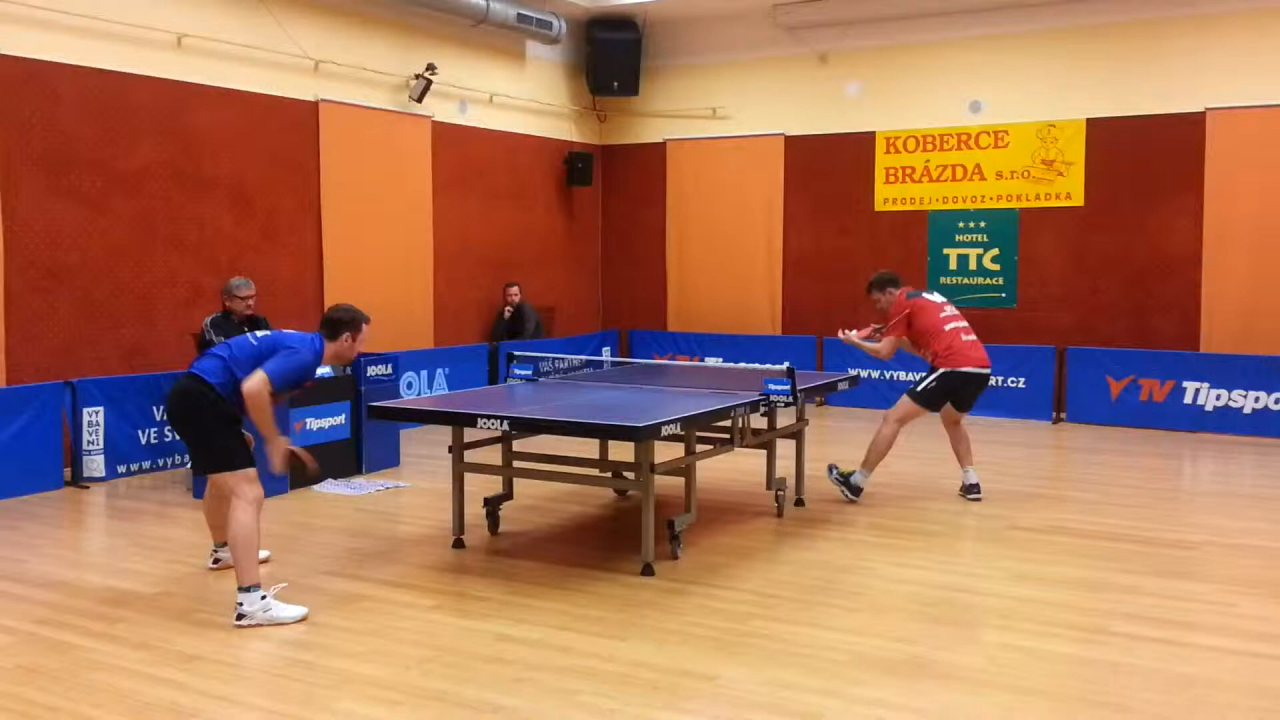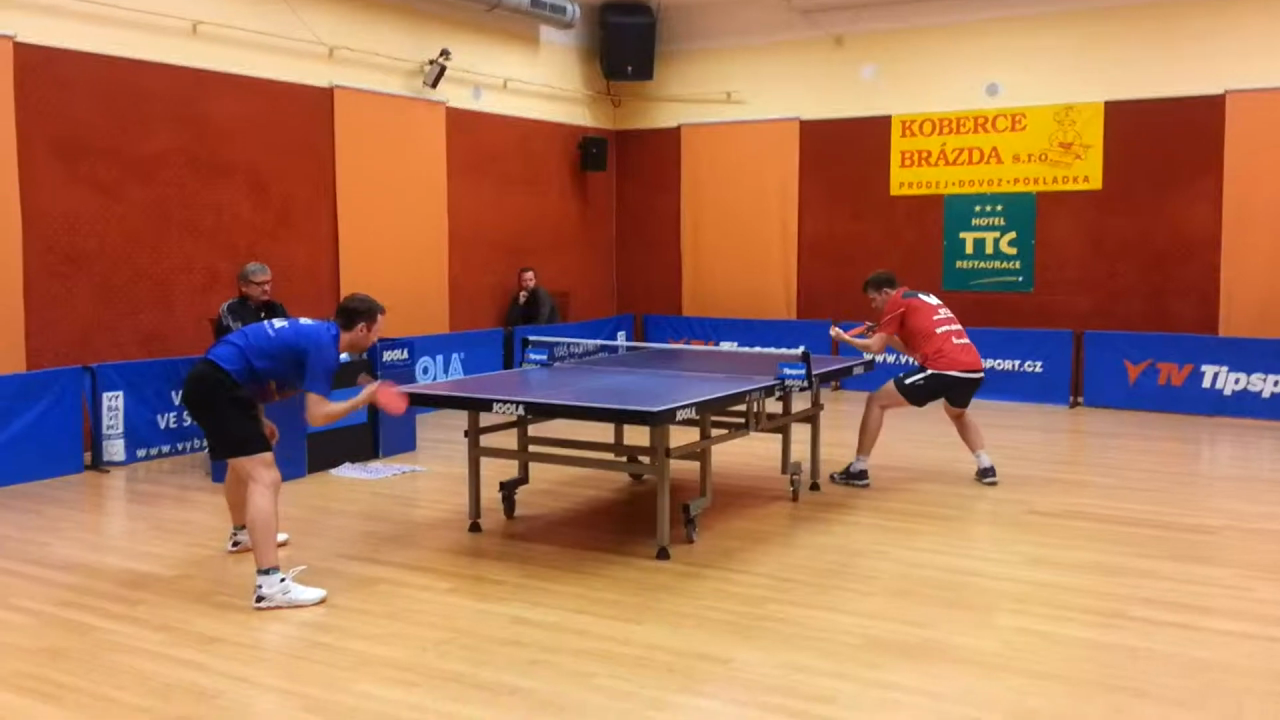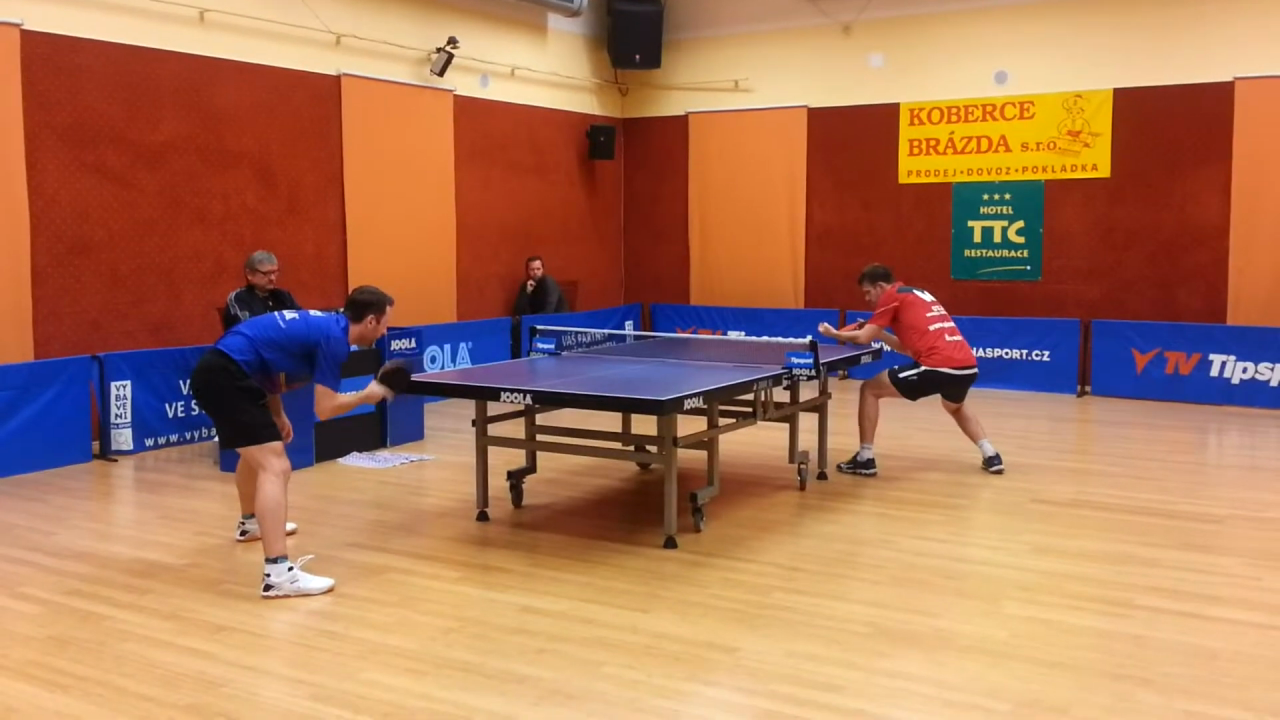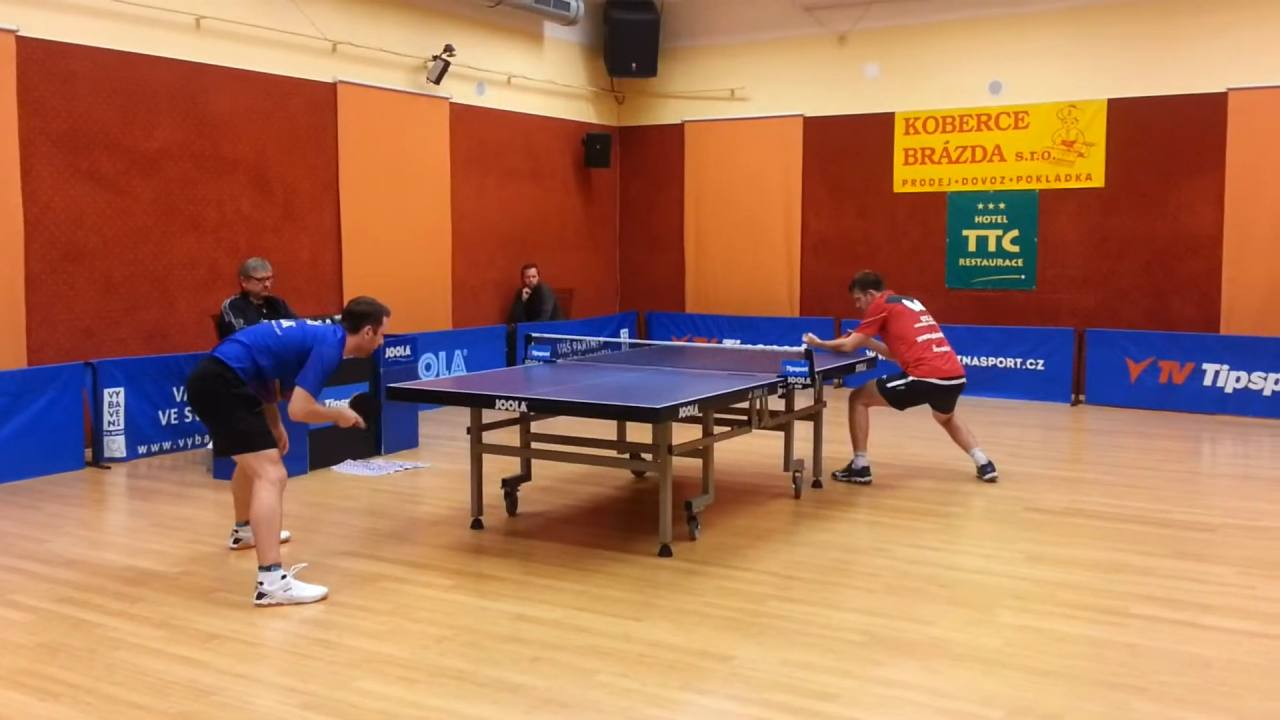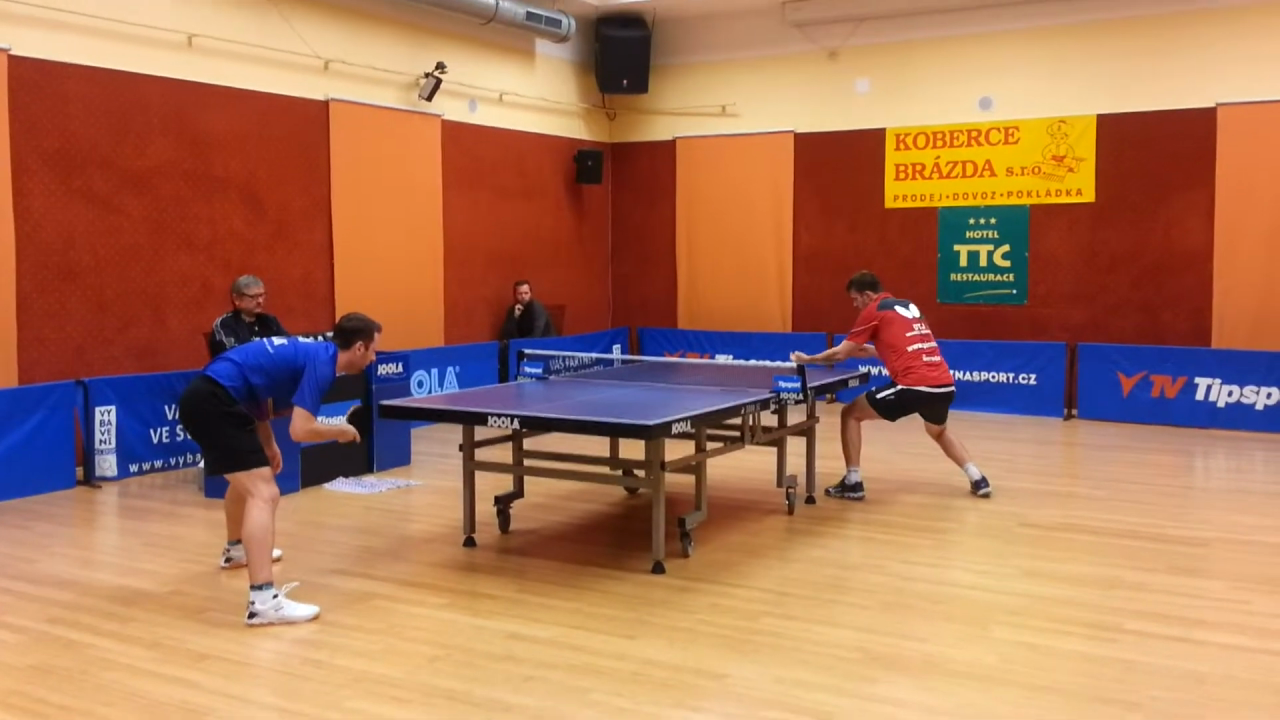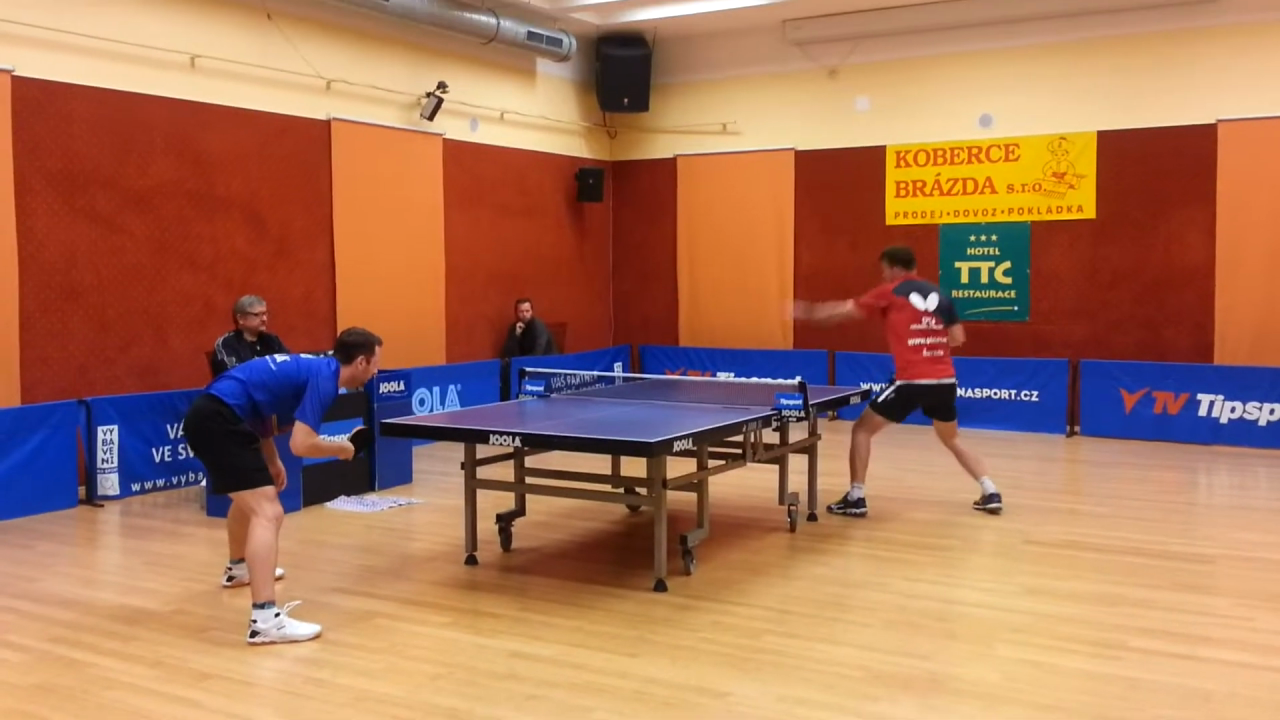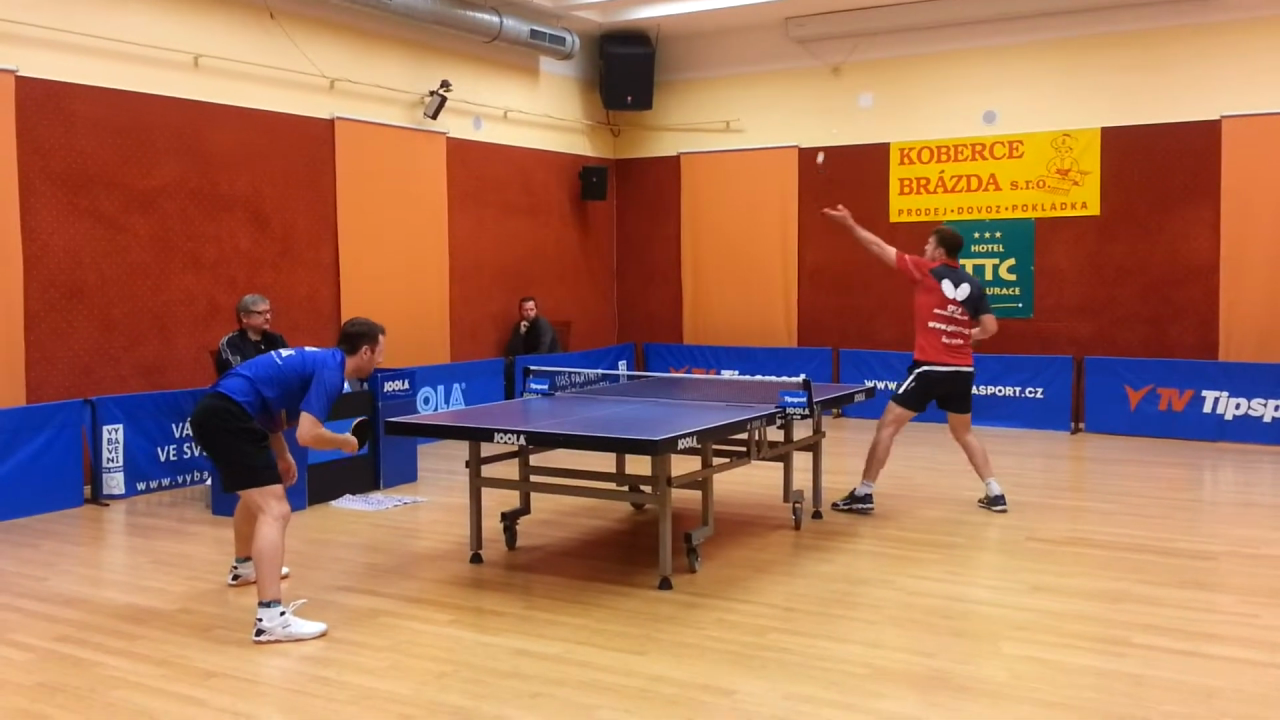
dt=0.3s
person 1, frame 1
left shoulder: (301, 344)
right shoulder: (304, 353)
right elbow: (252, 388)
left wrist: (236, 432)
right wrist: (274, 440)
left hip: (191, 393)
right hip: (203, 399)
left knee: (222, 478)
right knee: (248, 494)
left ankle: (223, 551)
right ankle: (250, 602)
person 1, frame 2
left shoulder: (315, 332)
right shoulder: (324, 345)
right elbow: (317, 415)
left wrist: (257, 418)
right wrist: (363, 399)
left hip: (208, 379)
right hip: (217, 386)
left knee: (243, 461)
right knee: (264, 479)
left ankle: (242, 534)
right ankle: (270, 584)
person 1, frame 3
left shoulder: (324, 324)
right shoulder: (335, 337)
right elbow: (326, 408)
left wrist: (277, 415)
right wrist: (368, 395)
left hip: (216, 369)
right hip: (227, 376)
left knee: (255, 451)
right knee: (275, 467)
left ankle: (251, 522)
right ankle: (278, 573)
person 1, frame 4
left shoulder: (319, 333)
right shoulder: (329, 345)
right elbow: (299, 409)
left wrist: (274, 425)
right wrist: (341, 415)
left hip: (212, 377)
right hip: (222, 384)
left knee: (253, 459)
right knee: (271, 475)
left ankle: (245, 530)
right ankle: (271, 581)
person 1, frame 5
left shoulder: (311, 351)
right shoulder: (322, 363)
right elbow: (301, 430)
left wrist: (268, 444)
right wrist: (341, 431)
left hip: (203, 395)
right hip: (215, 402)
left knee: (245, 477)
right knee: (263, 494)
left ankle: (236, 549)
right ankle: (263, 601)
person 1, frame 6
left shoulder: (313, 367)
right shoulder: (324, 378)
right elbow: (302, 444)
left wrist: (272, 461)
right wrist: (341, 448)
left hip: (208, 414)
right hip: (220, 420)
left knee: (248, 496)
right knee: (267, 513)
left ankle: (238, 567)
right ankle: (265, 619)
person 1, frame 7
left shoulder: (319, 359)
right shoulder: (331, 371)
right elbow: (307, 434)
left wrist: (281, 455)
right wrist: (344, 442)
left hip: (216, 410)
right hip: (228, 417)
left knee: (255, 494)
right knee: (275, 511)
left ankle: (244, 566)
right ankle: (271, 618)
person 2, frame 1
left shoulder: (902, 302)
right shoulder: (930, 299)
left elbow: (885, 352)
left wrist: (855, 341)
right wrist: (891, 336)
left hip: (954, 368)
right hip: (980, 368)
left knee: (894, 418)
right knee: (952, 421)
left ankle: (856, 482)
right ankle: (971, 482)
person 2, frame 2
left shoulder: (897, 302)
right shoulder: (924, 301)
left elbow: (875, 348)
left wrist: (845, 338)
right wrist: (884, 334)
left hip: (944, 370)
right hip: (974, 370)
left knee: (877, 401)
right knee: (957, 414)
left ankle: (859, 469)
right ankle: (986, 466)
person 2, frame 3
left shoulder: (892, 296)
right shoulder: (918, 296)
left elbow: (863, 338)
left wrist: (834, 334)
right wrist: (877, 332)
left hip: (938, 367)
right hip: (968, 367)
left knee: (869, 389)
right knee: (956, 408)
left ankle: (865, 458)
right ankle: (991, 455)
person 2, frame 4
left shoulder: (880, 305)
right shoulder: (909, 304)
left elbow: (849, 346)
left wrist: (819, 343)
right wrist: (867, 341)
left hip: (926, 378)
right hip: (956, 377)
left knee: (858, 398)
right knee: (946, 418)
left ankle: (860, 466)
right ankle: (983, 463)
person 2, frame 5
left shoulder: (873, 312)
right shoulder: (910, 307)
left elbow: (841, 353)
left wrist: (808, 360)
right wrist: (871, 350)
left hip: (912, 387)
right hip: (945, 386)
left knee: (851, 414)
right knee: (940, 432)
left ankle: (853, 482)
right ankle: (977, 478)
person 2, frame 6
left shoulder: (890, 292)
right shoulder: (940, 295)
left elbow: (845, 310)
right elbow: (958, 338)
left wrist: (809, 311)
left hip: (912, 381)
right hip: (945, 380)
left knee: (862, 429)
right knee: (951, 439)
left ankle: (856, 497)
right ankle: (990, 493)
person 2, frame 7
left shoulder: (925, 271)
right shoulder: (973, 286)
left elbow: (880, 247)
right elbow: (990, 327)
left wrist: (849, 223)
left hip: (929, 368)
right hip: (962, 370)
left knee: (887, 426)
right knee: (963, 433)
left ankle: (863, 493)
right ankle: (994, 494)
